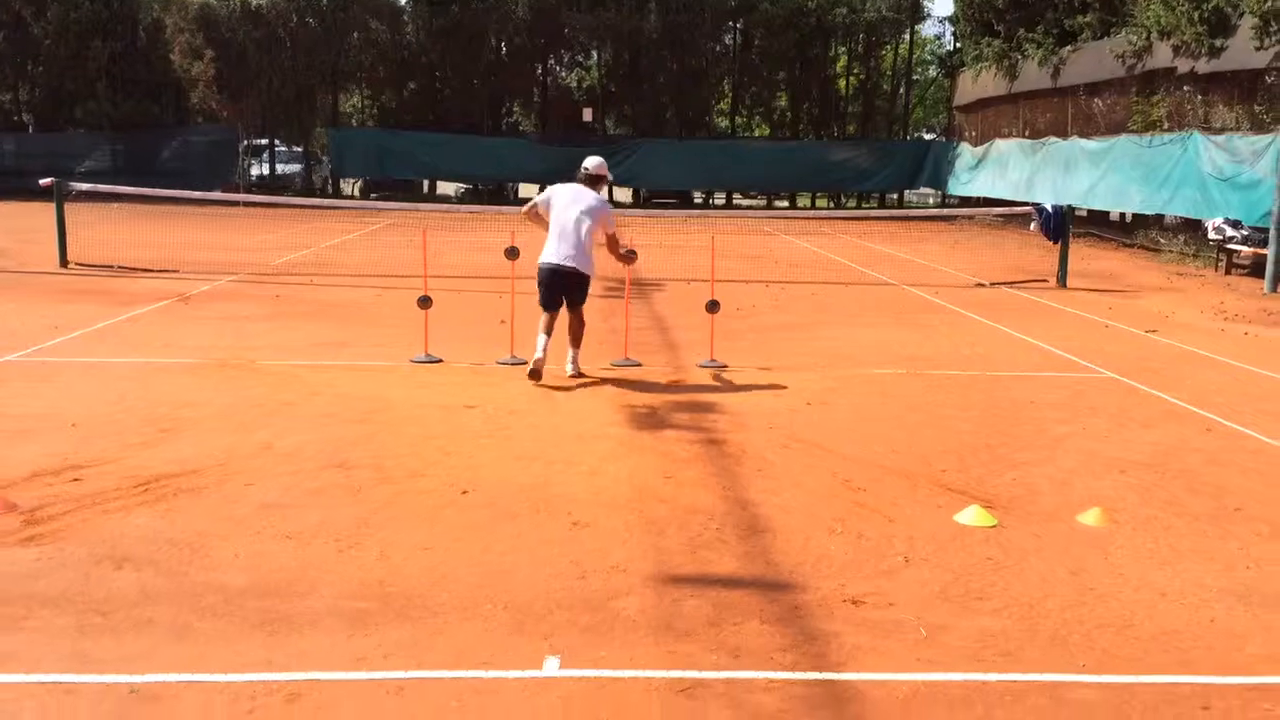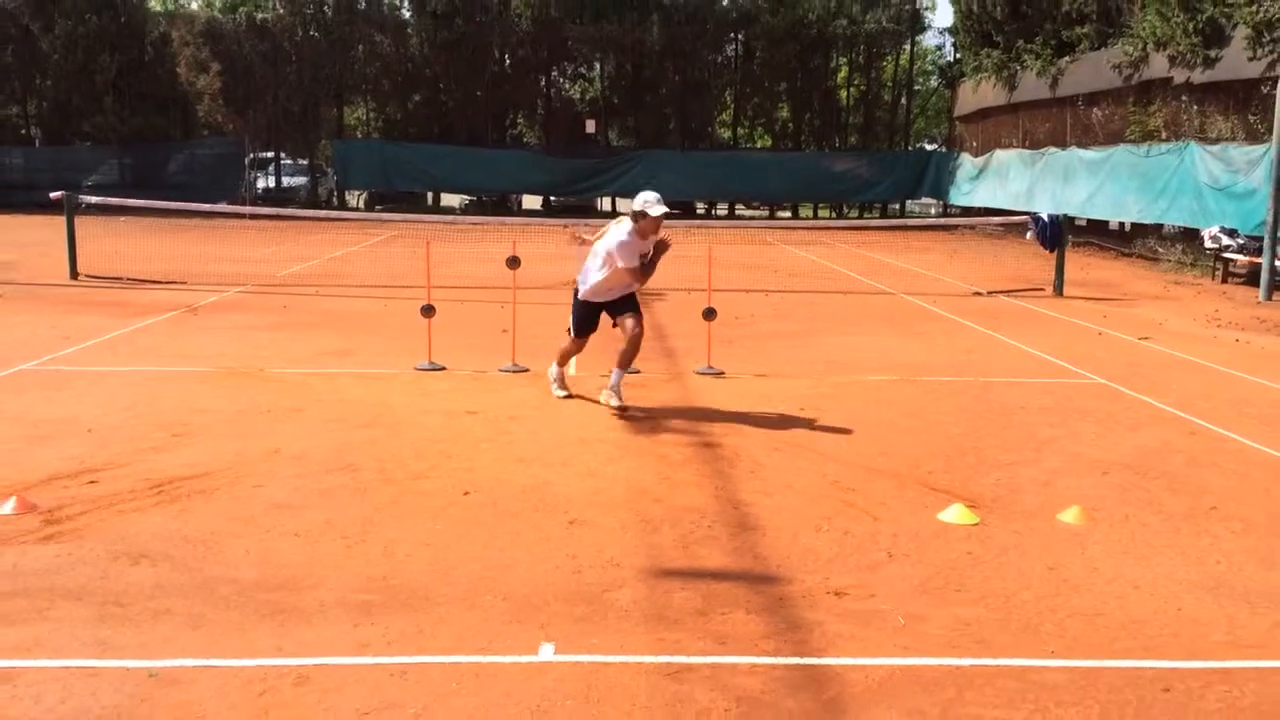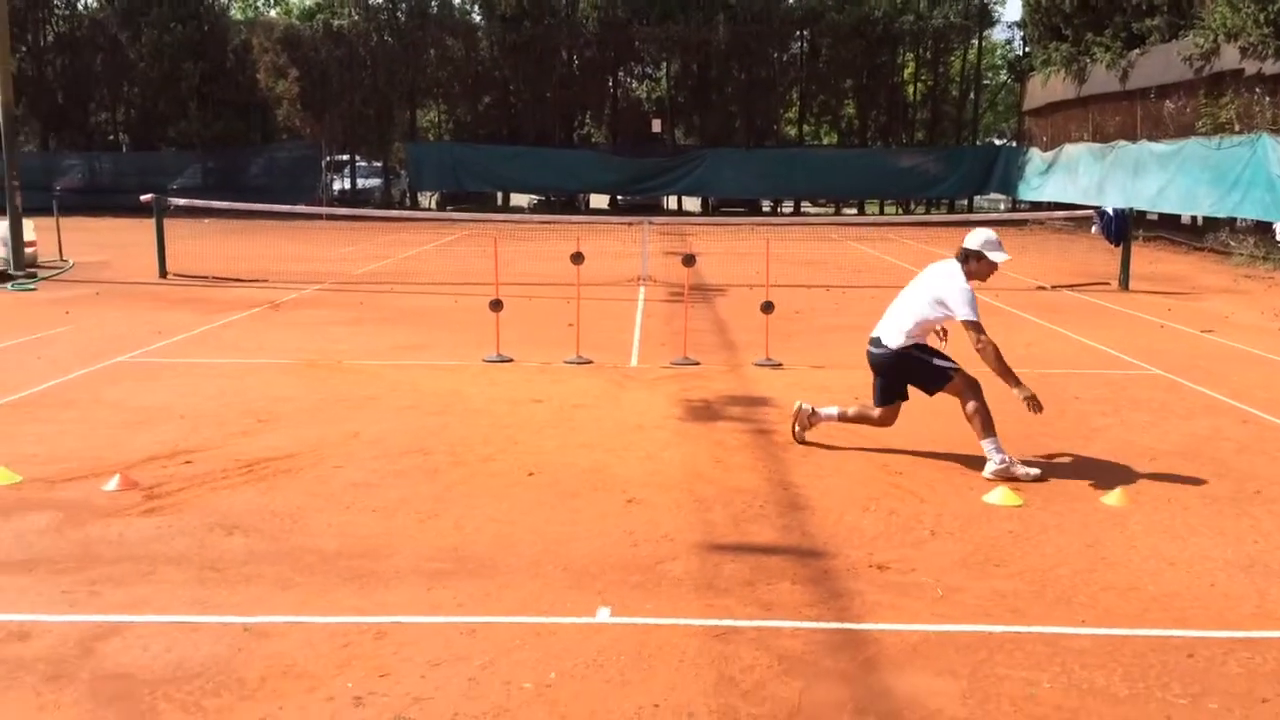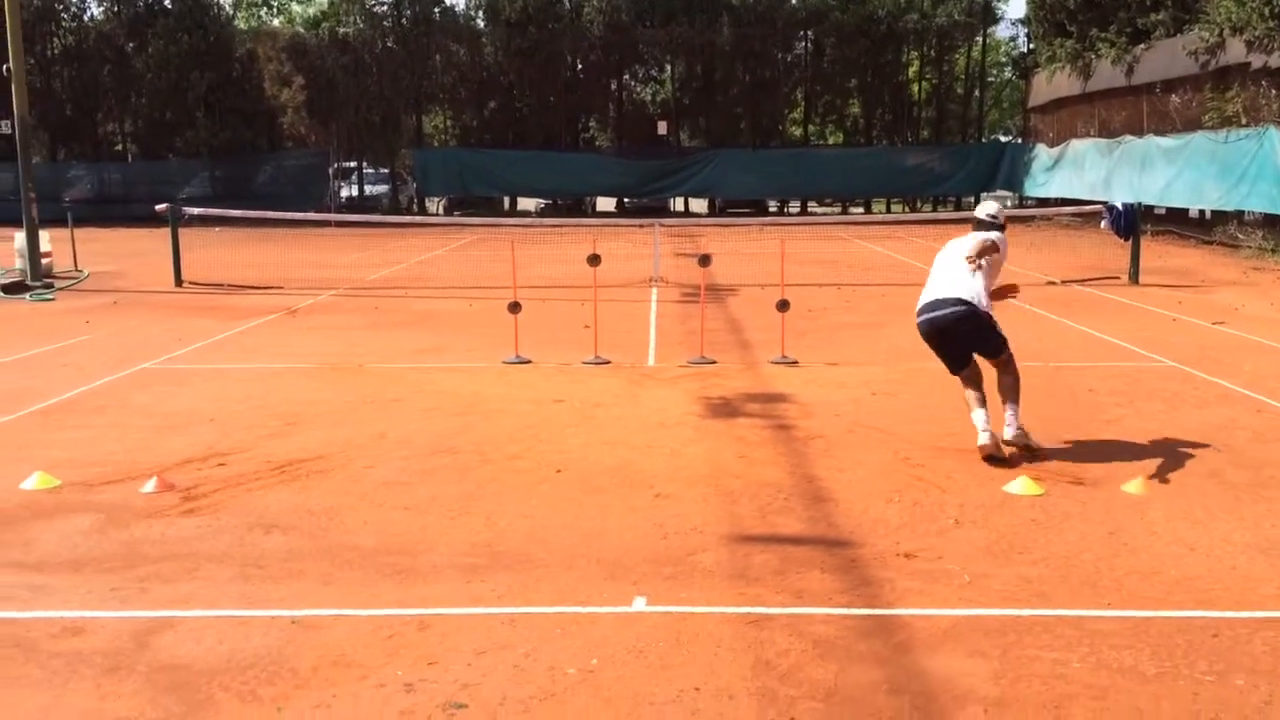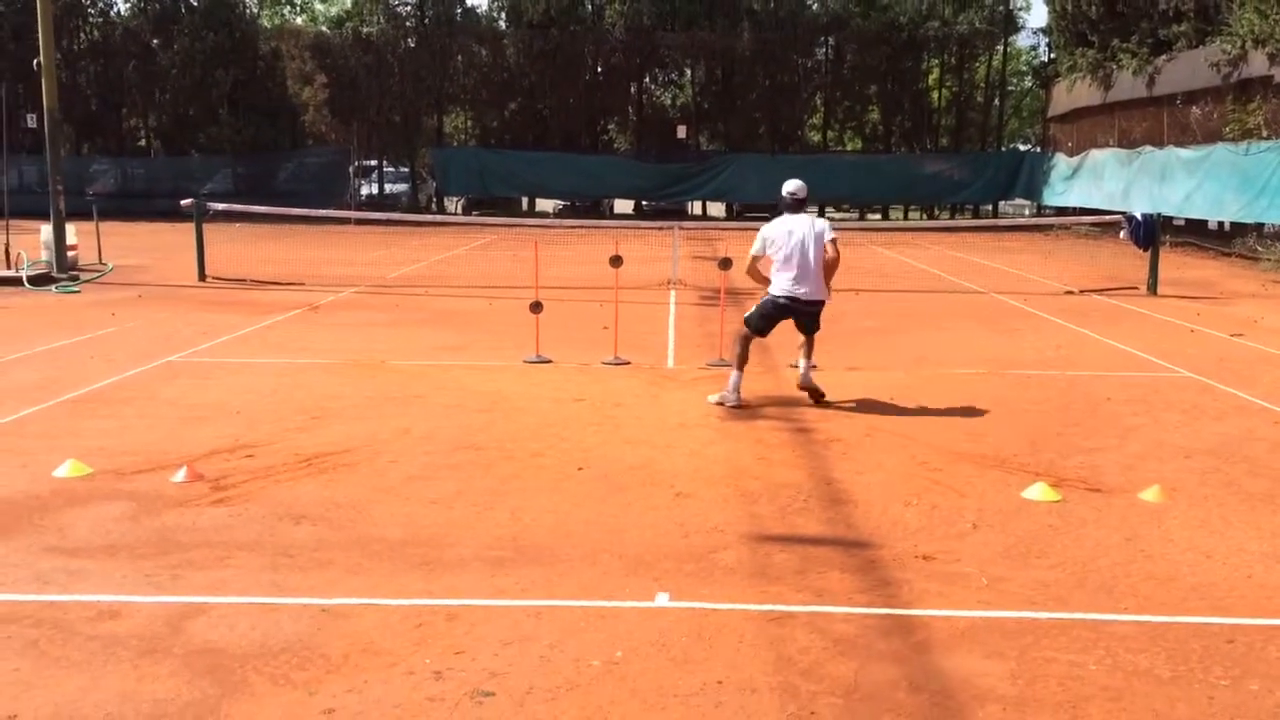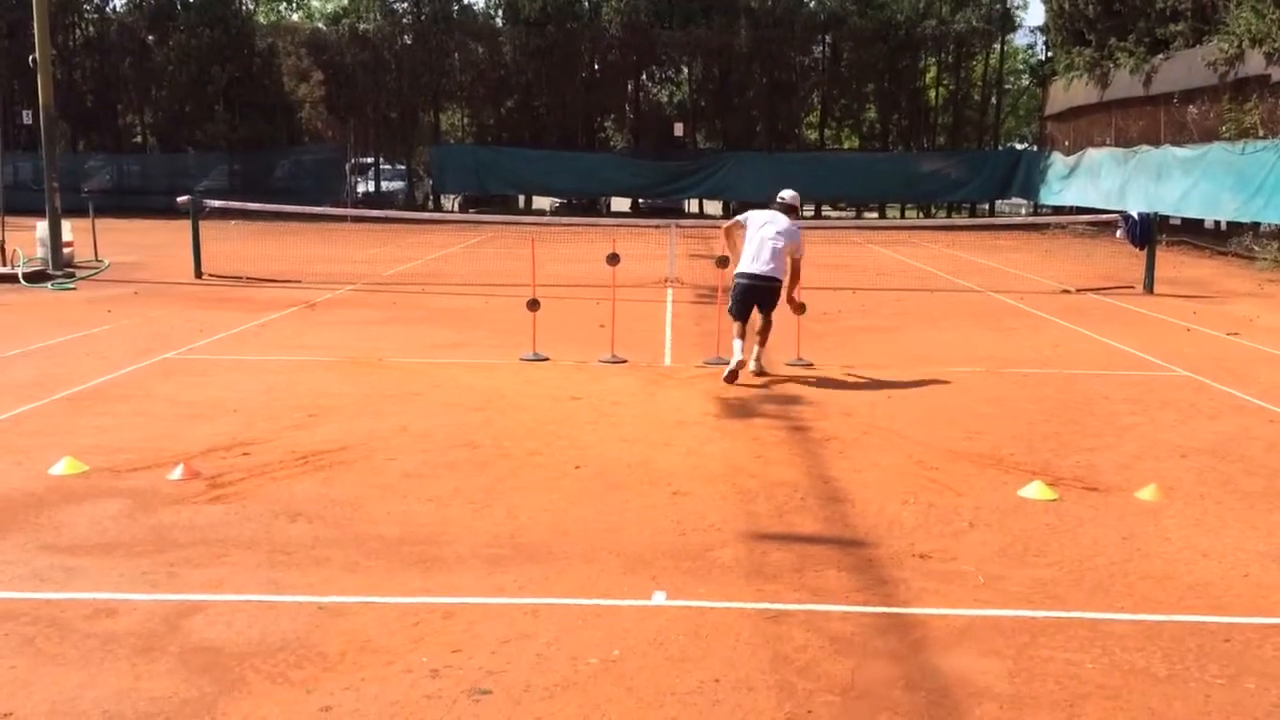
dt=0.7s
person 1, frame 1
left shoulder: (559, 190)
right shoulder: (602, 205)
left elbow: (527, 212)
right elbow: (612, 243)
right wrist: (620, 255)
left hip: (548, 264)
right hip: (577, 268)
left knee: (548, 313)
right knee: (575, 312)
left ankle: (540, 355)
right ankle: (573, 363)
person 1, frame 2
left shoulder: (651, 232)
right shoulder: (623, 240)
right elbow: (639, 279)
left wrist: (595, 240)
right wrist: (658, 253)
left hip: (622, 292)
right hip: (591, 292)
left knee: (635, 333)
right knee: (577, 345)
left ankle: (612, 389)
right ankle: (556, 373)
person 1, frame 3
left shoulder: (945, 267)
right shoulder: (960, 288)
right elbow: (981, 343)
right wrist: (1018, 386)
left hip: (882, 346)
right hip: (898, 348)
left knee: (882, 417)
right knee: (970, 389)
left ankle: (811, 413)
right ankle: (997, 461)
person 1, frame 4
left shoulder: (951, 246)
right shoulder: (996, 239)
right elbow: (982, 245)
left wrist: (990, 296)
right wrist: (975, 258)
left hip: (926, 315)
right hip: (962, 309)
left knee: (971, 377)
right knee: (1005, 363)
left ankle: (985, 435)
right ankle: (1012, 428)
person 1, frame 5
left shoulder: (769, 229)
right shoulder: (821, 224)
left elbow: (749, 268)
right elbow: (833, 257)
right wrist: (825, 284)
left hip: (779, 296)
right hip: (813, 299)
left knee: (743, 336)
right knee: (808, 333)
left ankle: (732, 392)
right ankle: (805, 377)
person 1, frame 6
left shoulder: (755, 214)
right shoulder: (795, 232)
left elbow: (727, 229)
right elbow: (795, 271)
left wrist: (736, 255)
right wrist: (790, 295)
left hip: (745, 276)
right hip: (771, 280)
left knee: (739, 321)
right knee: (765, 317)
left ankle: (738, 356)
right ankle: (756, 361)
